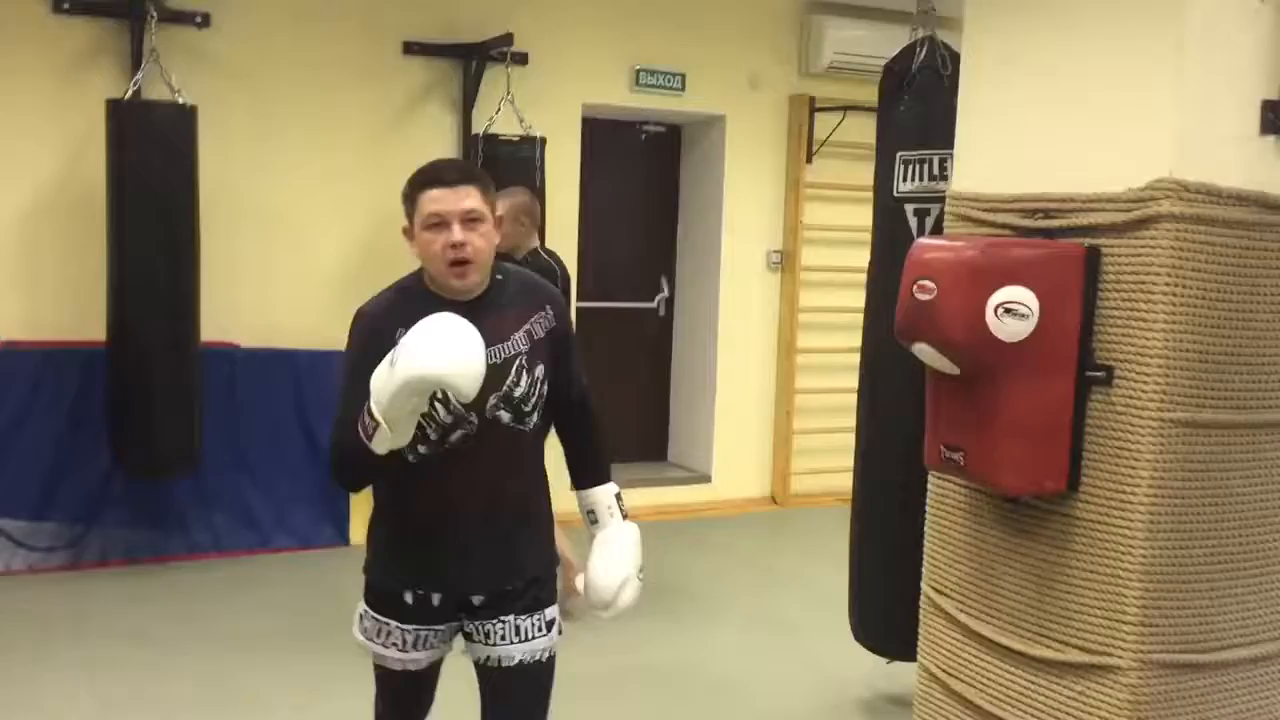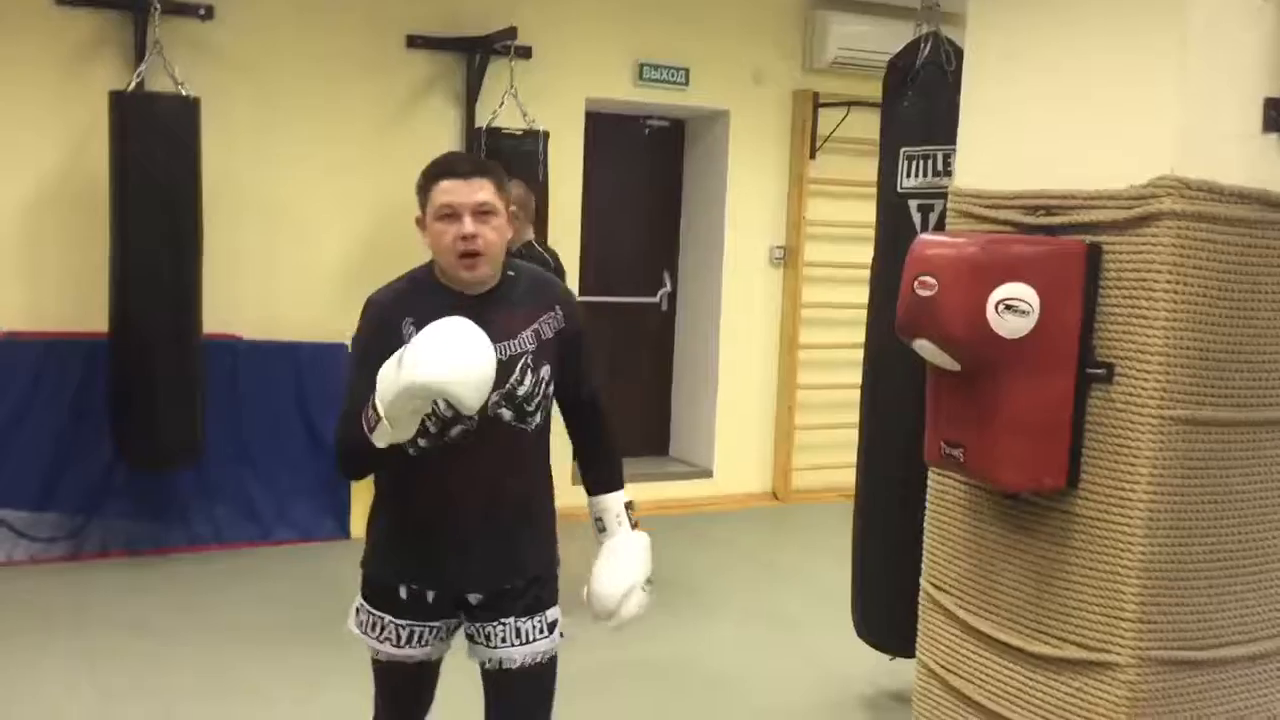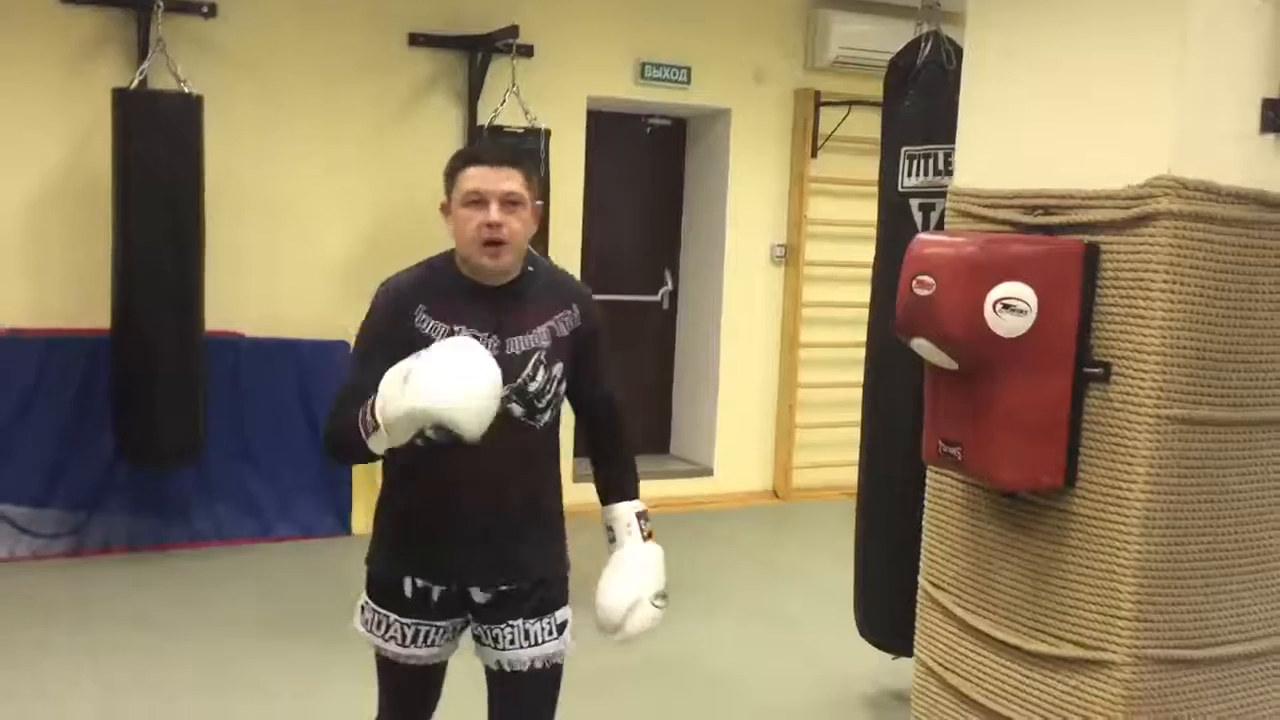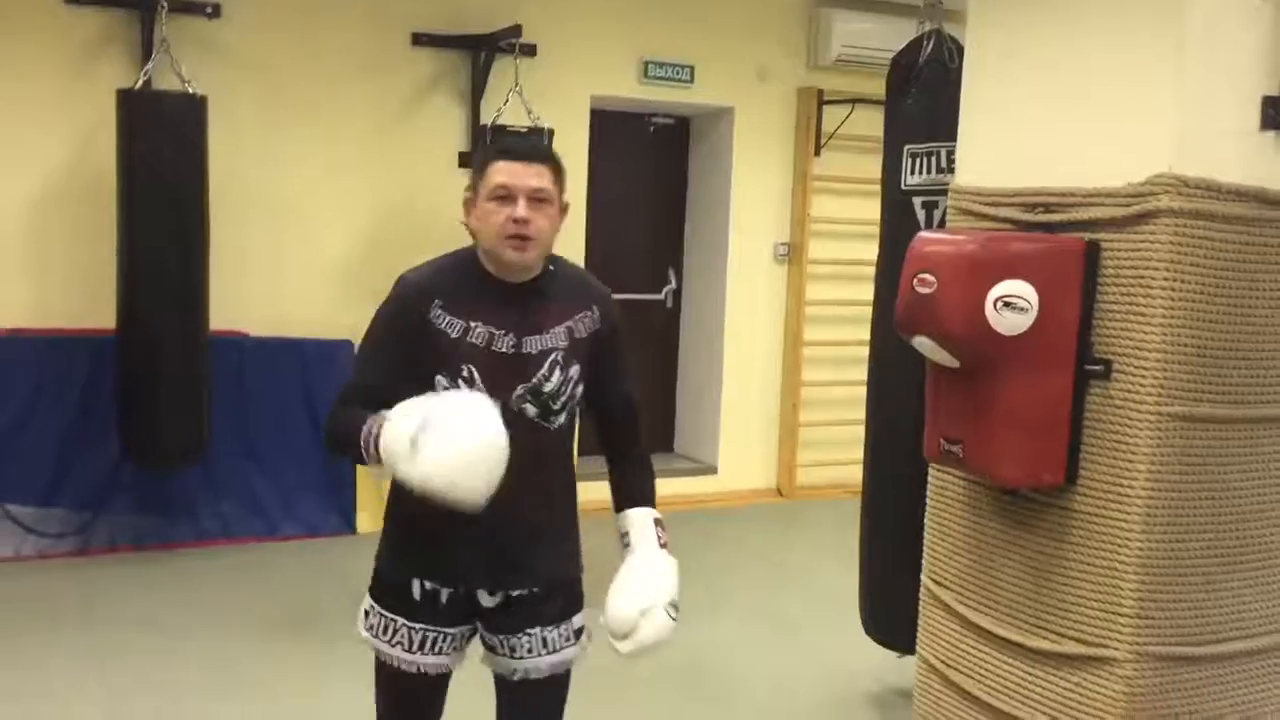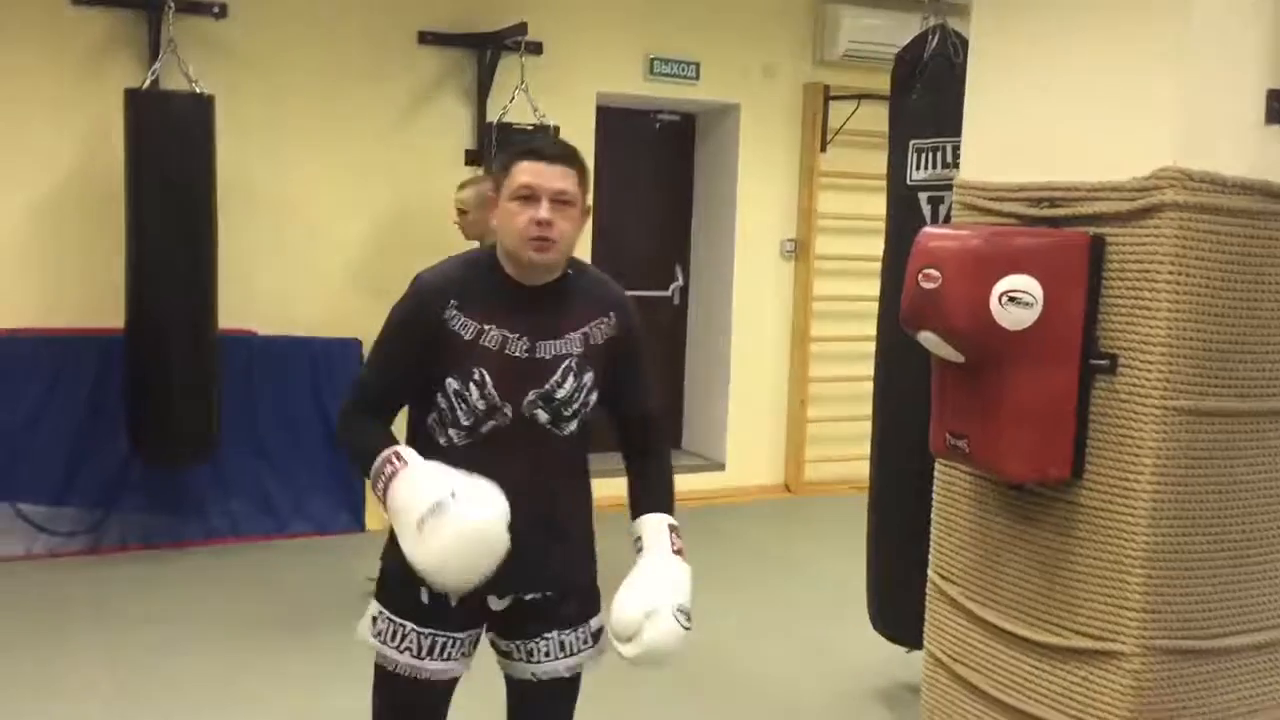
dt=0.1s
person 1, frame 1
left shoulder: (539, 304)
right shoulder: (383, 321)
left elbow: (573, 414)
right elbow: (347, 469)
left wrist: (608, 515)
right wrist: (391, 404)
left hip: (519, 563)
right hip: (411, 561)
person 1, frame 2
left shoulder: (551, 304)
right shoulder: (391, 311)
left elbow: (585, 416)
right elbow: (350, 460)
left wrist: (618, 521)
right wrist: (395, 403)
left hip: (520, 563)
right hip: (410, 558)
person 1, frame 3
left shoulder: (568, 303)
right shoulder: (406, 299)
left elbow: (602, 423)
right elbow: (342, 433)
left wrist: (631, 531)
right wrist: (393, 409)
left hip: (529, 559)
right hip: (417, 554)
person 1, frame 4
left shoulder: (588, 304)
right shoulder: (422, 295)
left elbow: (620, 429)
right elbow: (343, 423)
left wrist: (647, 536)
left hip: (542, 564)
right hip: (425, 557)
person 1, frame 5
left shoulder: (608, 310)
right shoulder: (437, 296)
left elbow: (642, 437)
right elbow: (360, 416)
left wrist: (661, 544)
right wrist: (403, 480)
left hip: (556, 567)
right hip: (437, 562)
